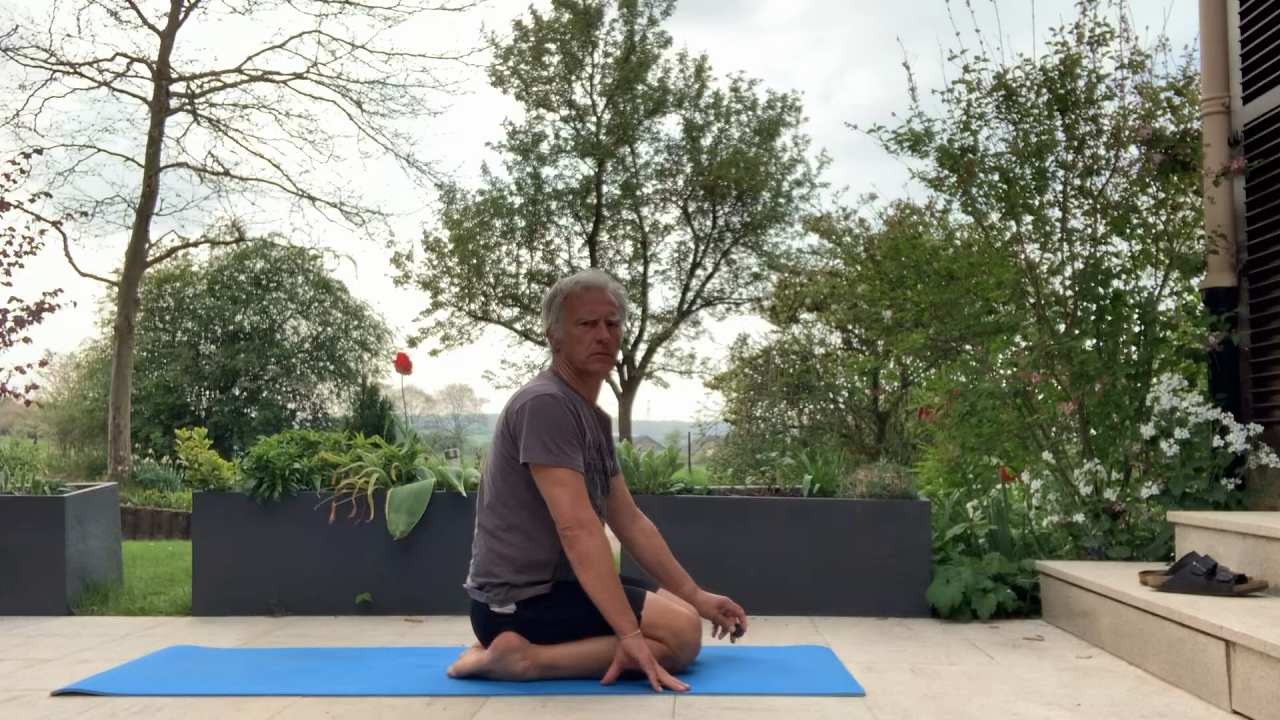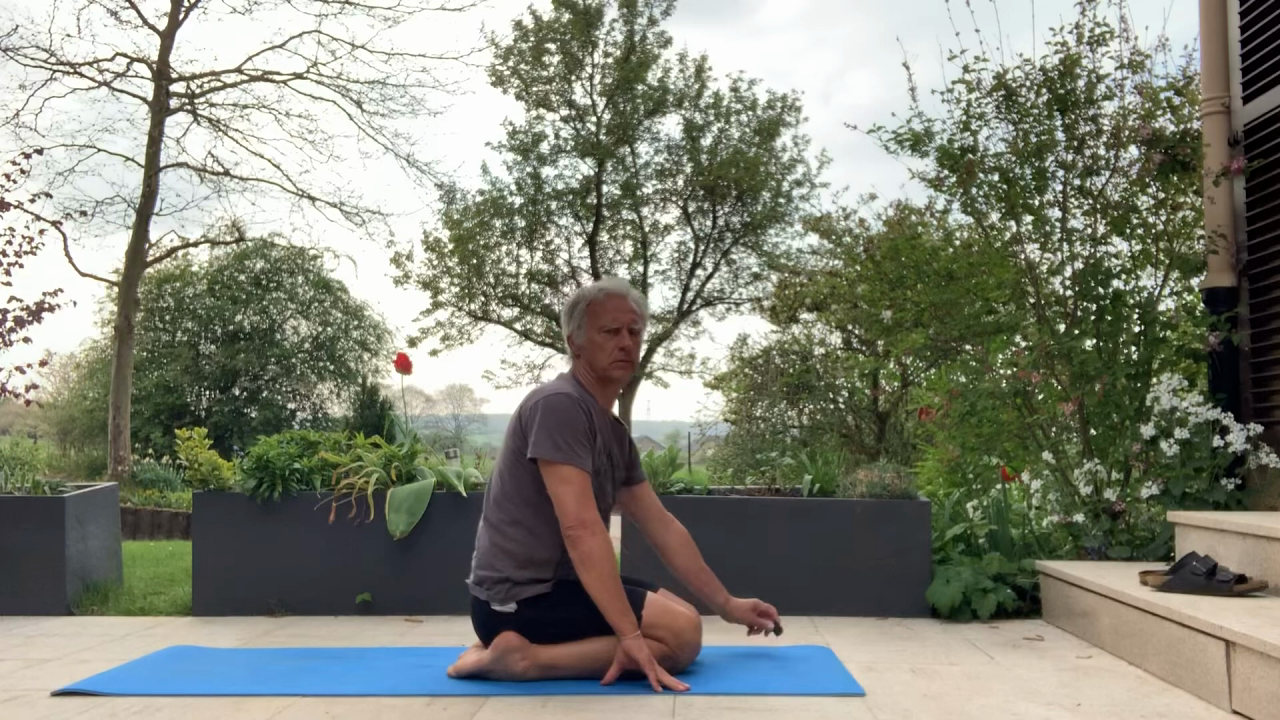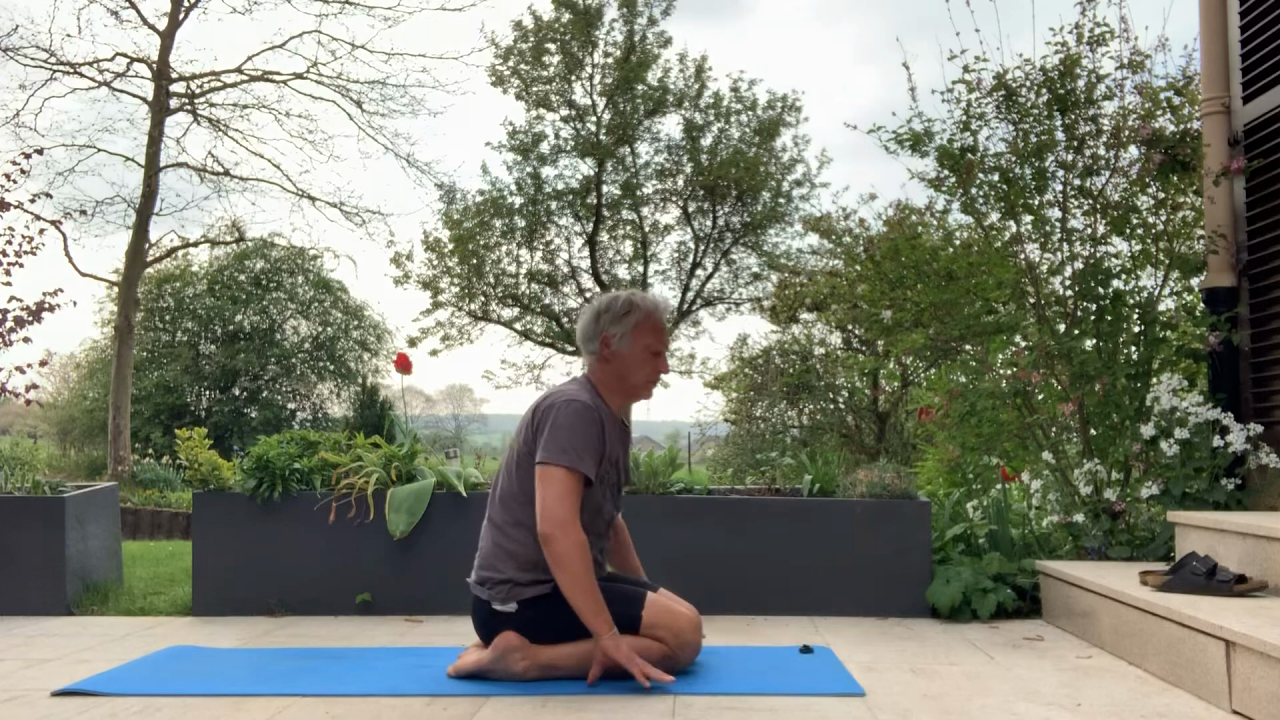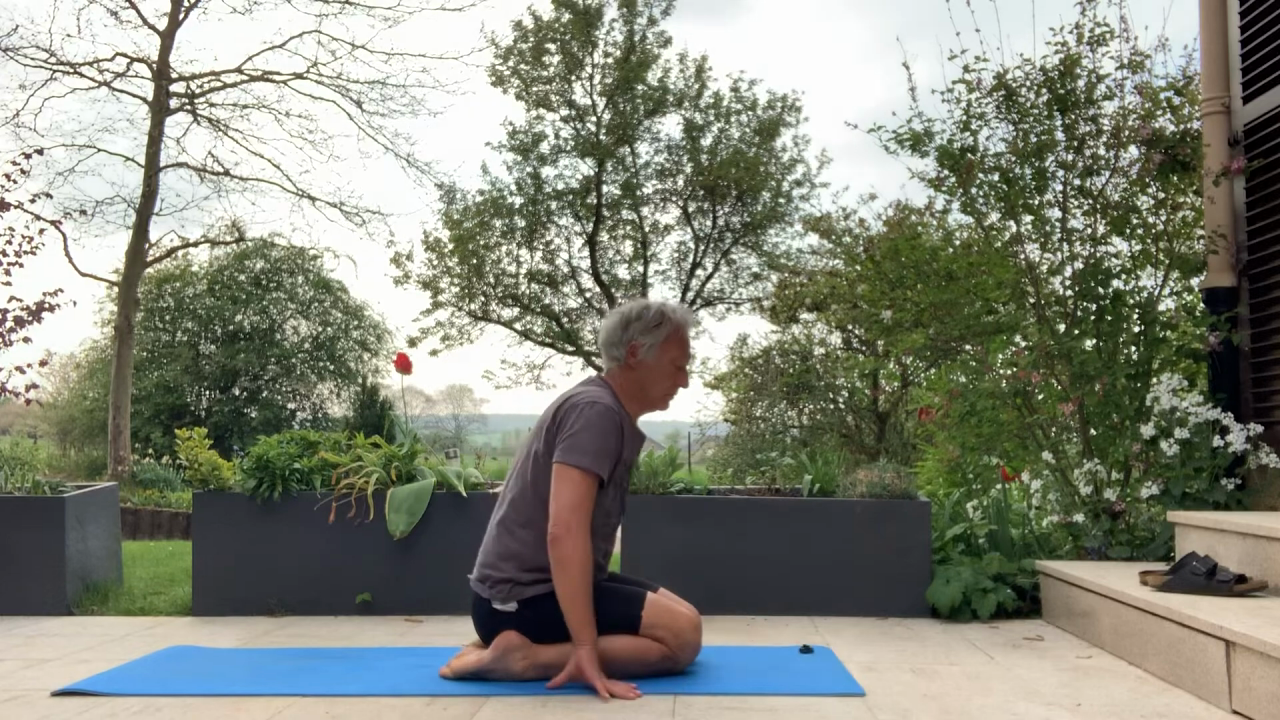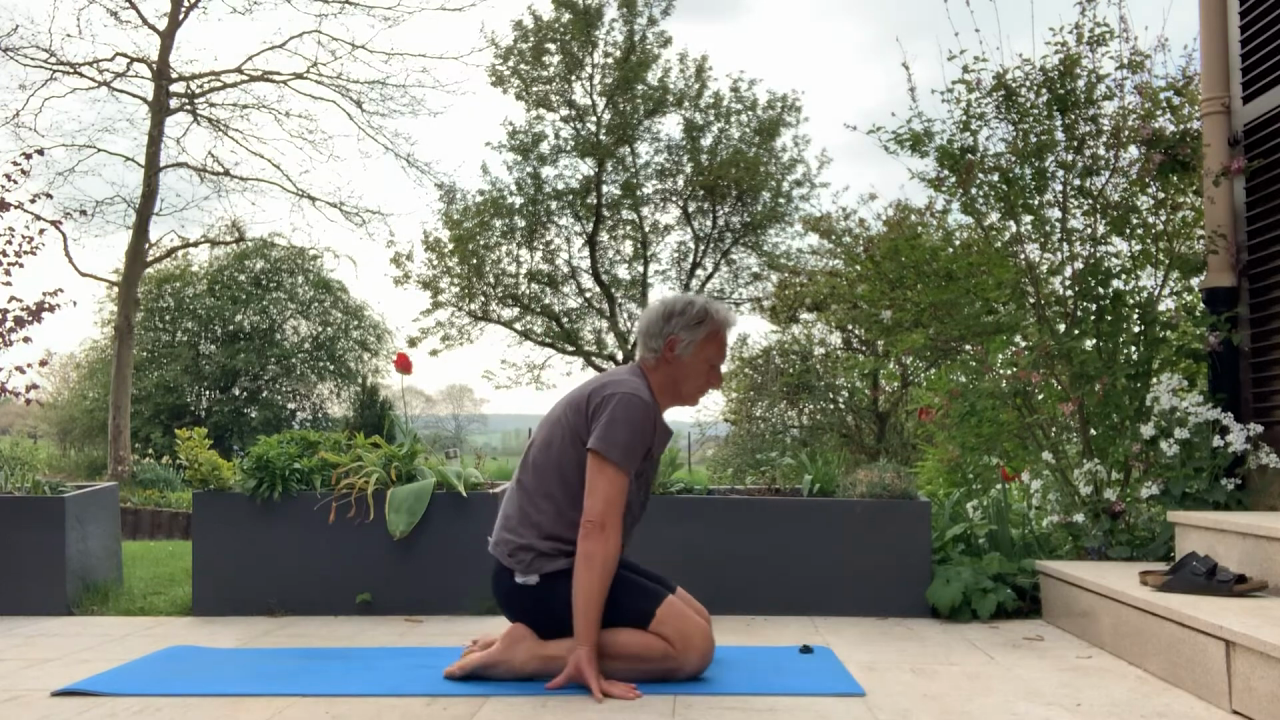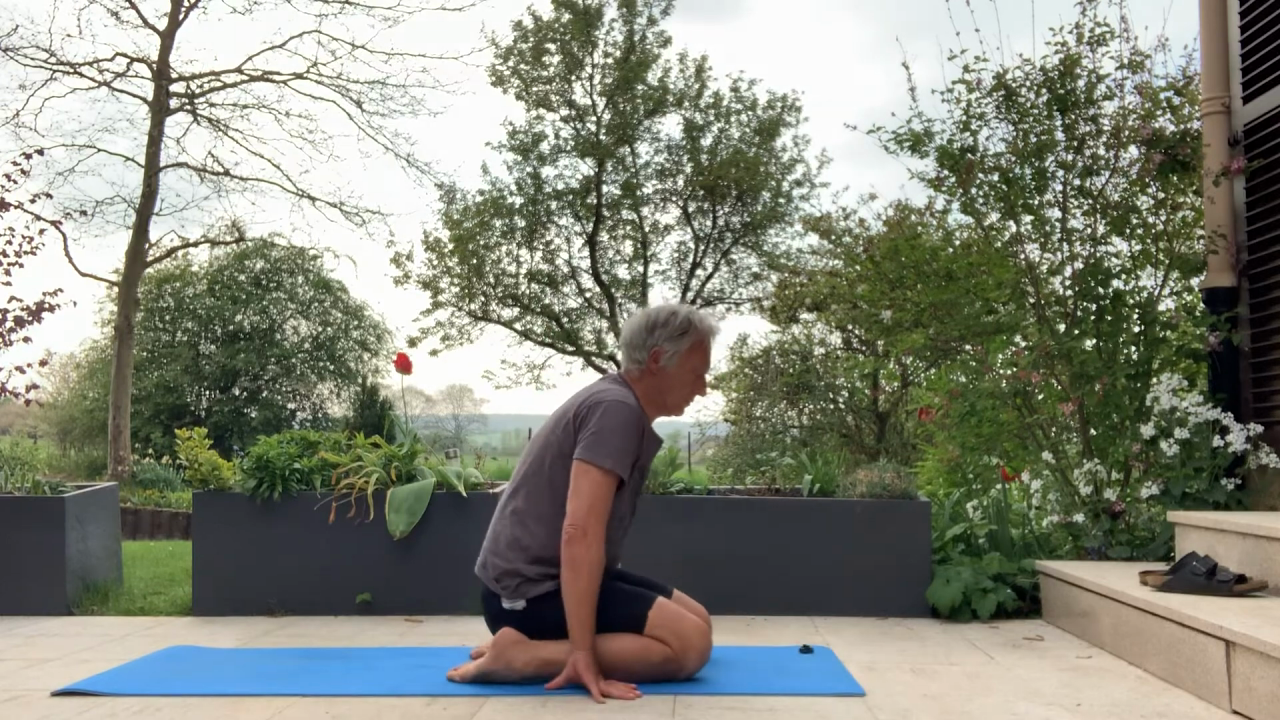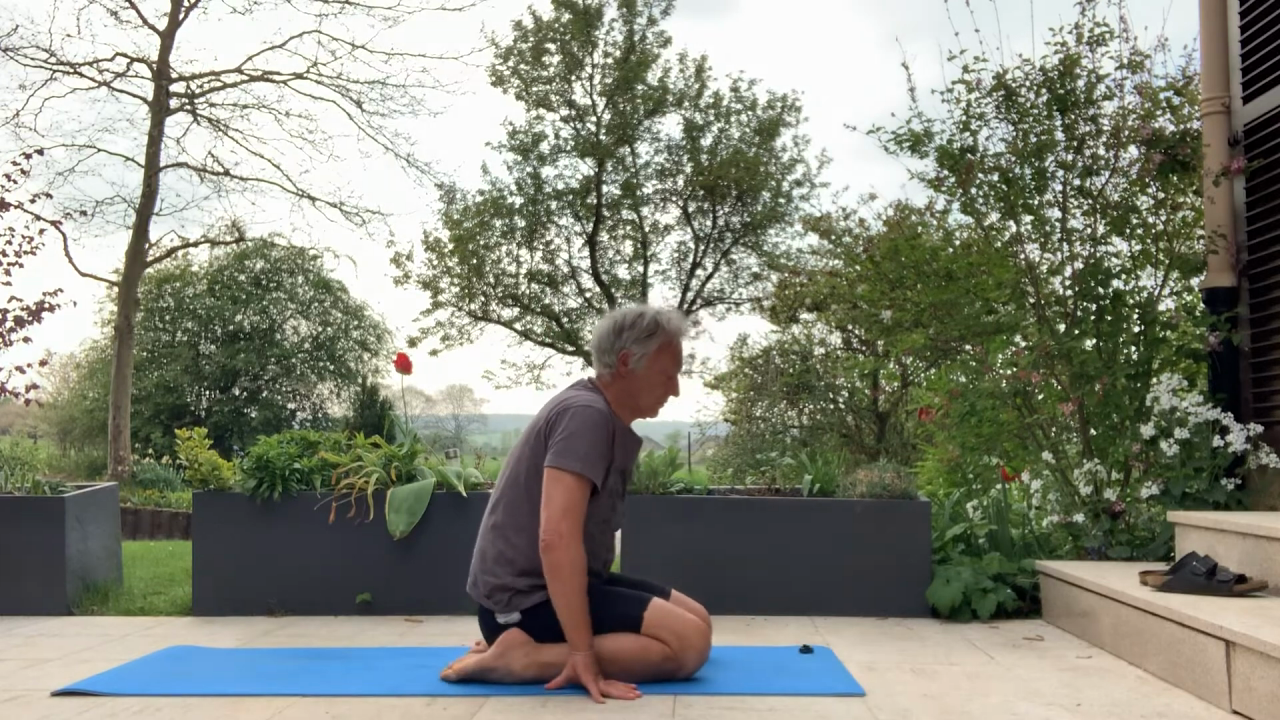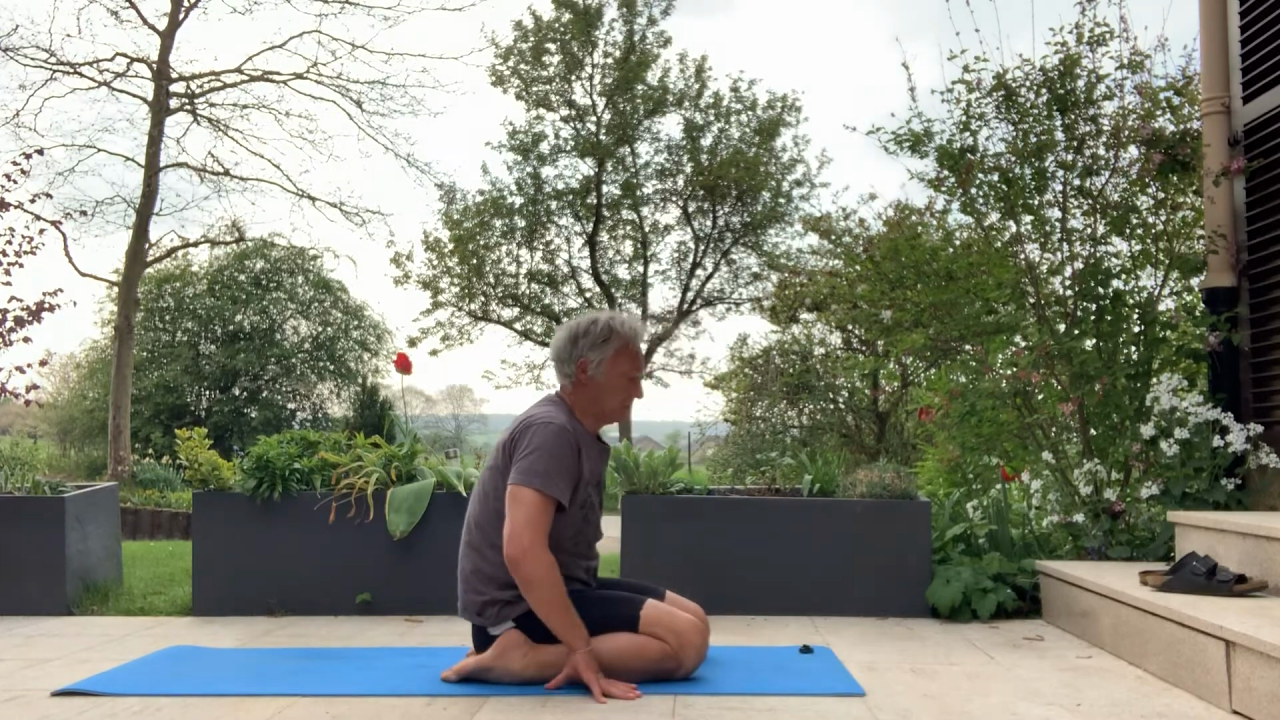
dt=0.4s
person 1, frame 1
left shoulder: (593, 418)
right shoulder: (545, 404)
left elbow: (630, 520)
right elbow: (578, 531)
left wrist: (694, 595)
right wrist: (630, 633)
left hip: (551, 584)
right hip: (520, 600)
left knee: (684, 613)
right knee: (681, 633)
left ankle: (529, 643)
right ankle: (523, 659)
person 1, frame 2
left shoulder: (613, 431)
right shoulder: (559, 405)
left elbow: (661, 525)
right elbow: (580, 530)
left wrist: (726, 604)
right wrist: (629, 634)
left hip: (552, 583)
right hip: (519, 598)
left knee: (681, 615)
right knee: (680, 634)
left ankle: (533, 644)
right ankle: (522, 658)
person 1, frame 3
left shoulder: (610, 419)
right shoulder: (575, 409)
left elbow: (609, 524)
right elbow: (556, 530)
left wrist: (643, 591)
right wrist: (607, 637)
left hip: (551, 587)
right hip: (521, 599)
left knee: (681, 615)
right knee: (681, 633)
left ankle: (522, 643)
right ankle: (524, 657)
person 1, frame 4
left shoulder: (609, 412)
right shoulder: (596, 410)
right elbow: (565, 533)
right wrist: (586, 649)
left hip: (546, 585)
right hip: (521, 597)
left knee: (685, 619)
right knee: (681, 636)
left ankle: (522, 643)
right ankle: (523, 657)
person 1, frame 5
left shoulder: (631, 394)
right shoulder: (629, 399)
right elbow: (597, 527)
right wrist: (585, 648)
left hip: (562, 564)
right hip: (538, 572)
left knee: (696, 624)
right knee: (691, 646)
left ankle: (538, 639)
right ankle: (526, 654)
person 1, frame 6
left shoulder: (618, 405)
right shoulder: (617, 410)
right elbow: (579, 532)
right wrist: (583, 652)
left hip: (555, 581)
right hip: (530, 592)
left knee: (697, 621)
right knee: (689, 644)
left ankle: (534, 642)
right ankle: (523, 655)
person 1, frame 7
left shoulder: (607, 418)
right shoulder: (587, 415)
right elbow: (556, 539)
right wrist: (582, 652)
left hip: (556, 590)
right hip: (528, 602)
left knee: (696, 620)
right knee: (688, 643)
left ankle: (537, 645)
right ankle: (523, 658)
person 1, frame 8
left shoulder: (580, 432)
right shoulder: (551, 432)
right elbow: (522, 550)
right wrist: (581, 649)
left hip: (555, 595)
right hip: (517, 611)
left knee: (693, 619)
right knee: (685, 641)
left ankle: (532, 649)
right ankle: (520, 658)
